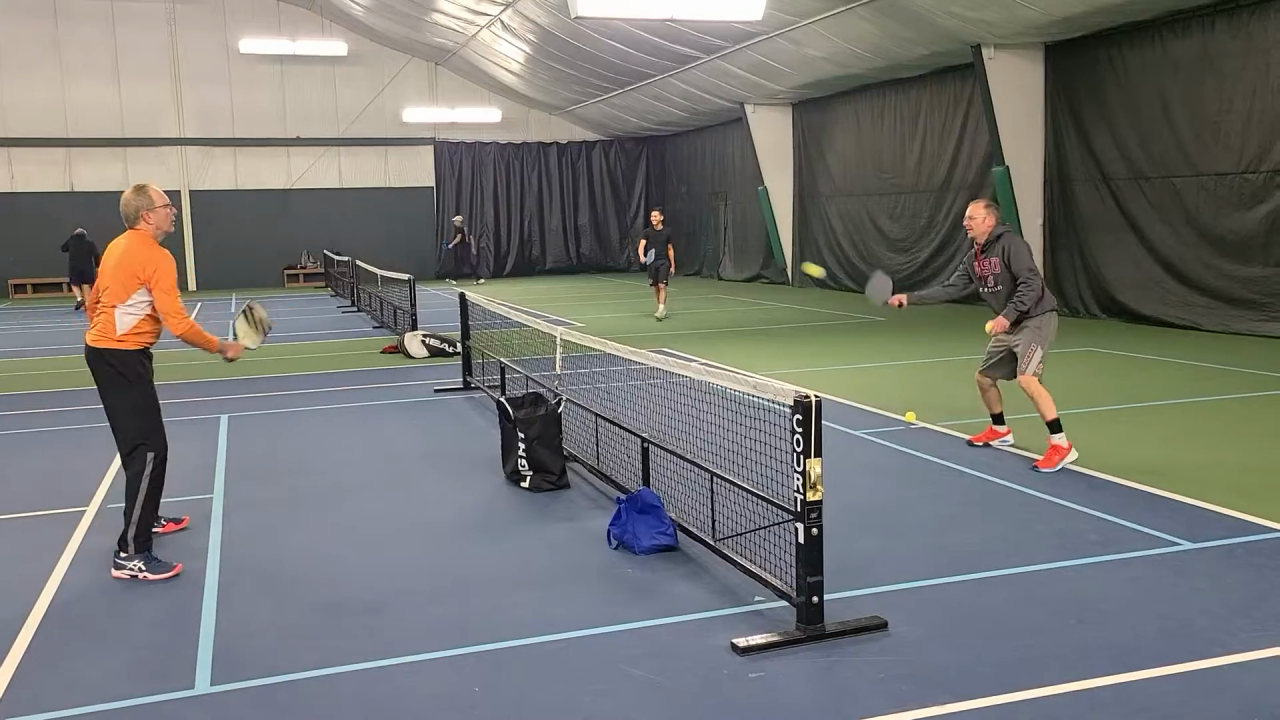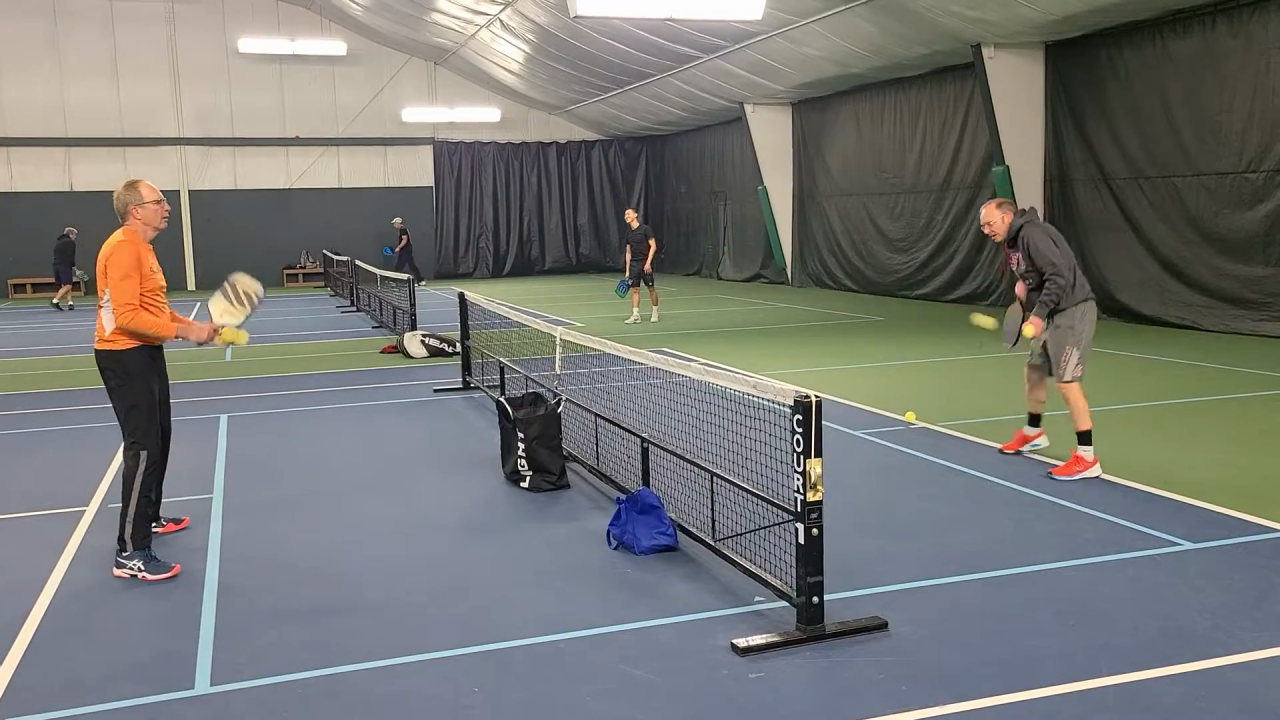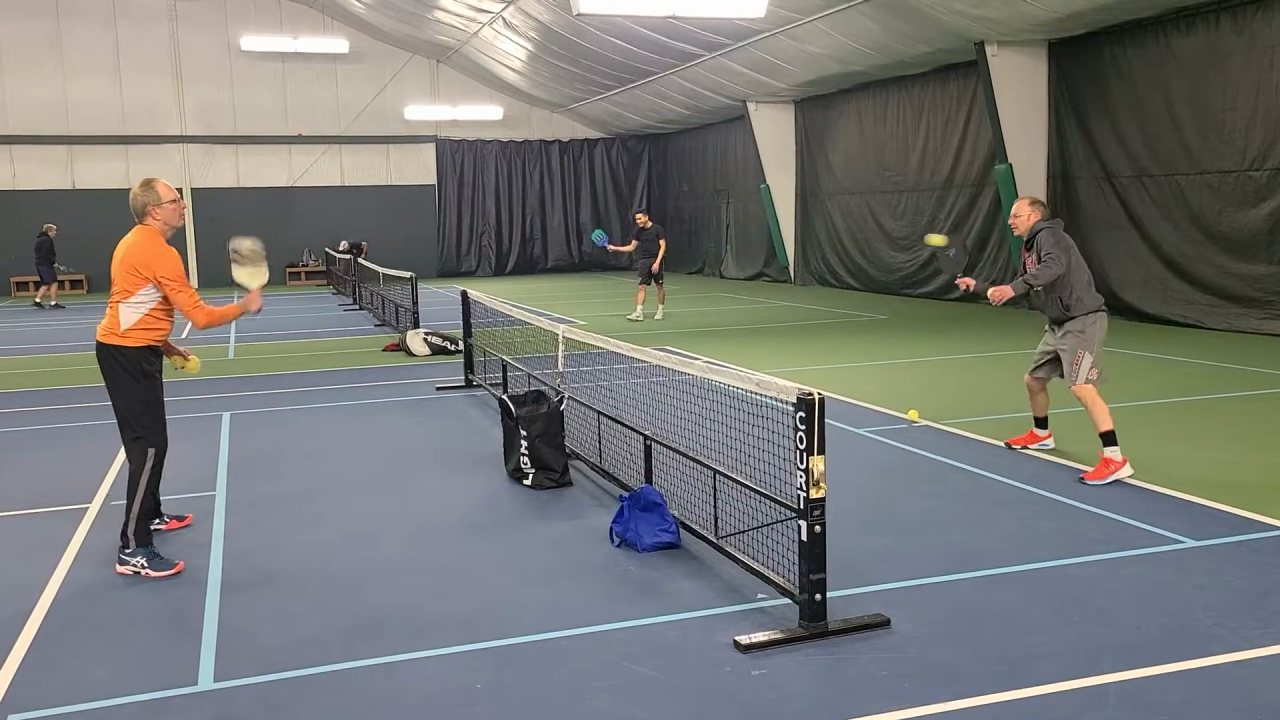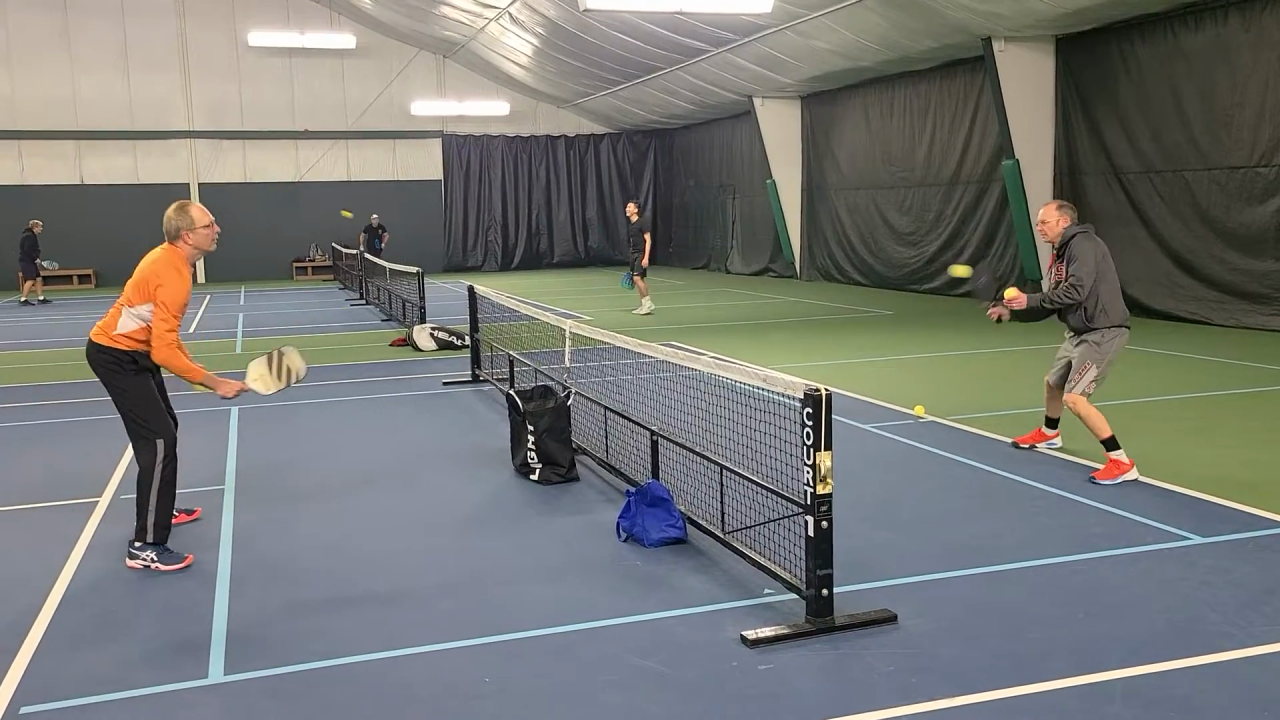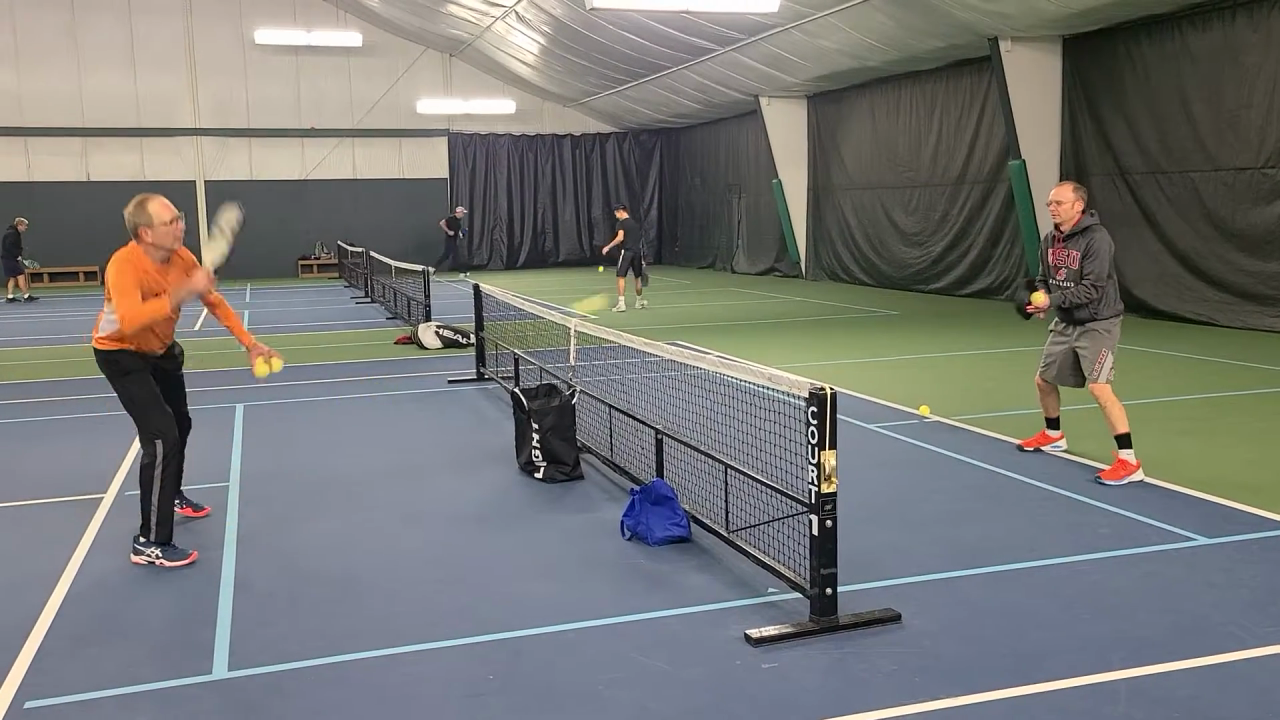
dt=1s
person 1, frame 1
left shoulder: (119, 246)
right shoulder: (156, 257)
left elbow: (94, 303)
right elbow: (177, 324)
right wrist: (221, 348)
left hip: (105, 350)
right hip: (120, 356)
left knee: (138, 444)
right knee: (149, 449)
left ankle: (146, 517)
right ankle: (130, 555)
person 1, frame 2
left shoulder: (142, 247)
right shoulder: (125, 247)
left elbow: (156, 311)
right elbow: (128, 317)
left wrist: (199, 329)
right wrist: (186, 332)
left hip: (145, 353)
right hip: (124, 355)
left knee: (159, 438)
right knee: (143, 447)
left ankle: (149, 517)
right ankle: (130, 553)
person 1, frame 3
left shoulder: (136, 241)
right shoulder: (160, 253)
right elbow: (198, 315)
left wrist: (165, 344)
right wrist: (243, 307)
left hip: (128, 349)
right hip: (130, 354)
left knee: (149, 440)
right knee: (150, 447)
left ankle: (149, 514)
right ankle: (133, 551)
person 1, frame 4
left shoulder: (171, 258)
right shoulder: (172, 278)
right elbow: (164, 353)
left wrist: (198, 369)
right wrist: (213, 383)
left hip: (134, 352)
right hip: (117, 355)
left knee: (164, 430)
right knee: (159, 442)
left ankle: (160, 508)
right ankle: (145, 546)
person 1, frame 5
left shoulder: (182, 258)
right shoulder: (124, 266)
left elbow: (214, 302)
right elbow: (131, 319)
left wrist: (249, 341)
right wrist: (182, 292)
left hip: (162, 351)
right hip: (121, 354)
left knee: (179, 427)
right knee: (160, 438)
left ankle: (171, 496)
right ankle: (150, 544)
person 2, frame 1
left shoulder: (1010, 244)
right shoulder: (973, 257)
left elbow: (1031, 283)
right elbow: (951, 289)
left wrist: (1008, 315)
right wrist: (909, 298)
left hip: (1036, 320)
right hip: (1008, 325)
left knee: (1028, 380)
right knee: (984, 378)
left ankle: (1061, 445)
right ankle: (1000, 430)
person 2, frame 2
left shoulder: (1031, 235)
right shoulder: (1014, 241)
left elbow: (1060, 276)
left wrist: (1040, 314)
right wrist: (1025, 285)
left hip: (1074, 311)
right hip: (1054, 315)
left knee: (1068, 385)
right knee: (1034, 373)
left ankle: (1087, 457)
right ankle: (1032, 433)
person 2, frame 3
left shoulder: (1048, 235)
right shoulder: (1030, 247)
left elbow: (1054, 267)
right elbow: (1021, 290)
left wrist: (1014, 288)
right wrist: (980, 286)
left hip: (1083, 321)
right hip: (1060, 324)
left knee: (1082, 388)
right knee: (1034, 378)
left ankle: (1115, 459)
right ankle: (1041, 434)
person 2, frame 4
left shoulder: (1083, 244)
right shoulder: (1059, 257)
left elbow: (1077, 292)
right elbow: (1048, 306)
left wrist: (1030, 300)
right wrist: (1010, 311)
left hip: (1103, 333)
right hip: (1079, 334)
left knee: (1074, 399)
right knee: (1053, 384)
left ankle: (1121, 462)
right ankle: (1049, 434)
person 2, frame 5
left shoulder: (1095, 237)
right shoulder: (1050, 240)
left elbow: (1095, 287)
right elbow: (1044, 278)
left wrist: (1051, 300)
right wrist: (1040, 301)
left hip: (1098, 324)
right hip: (1065, 324)
left knee: (1100, 389)
right knee: (1044, 381)
left ankle: (1128, 461)
right ankle: (1053, 436)
